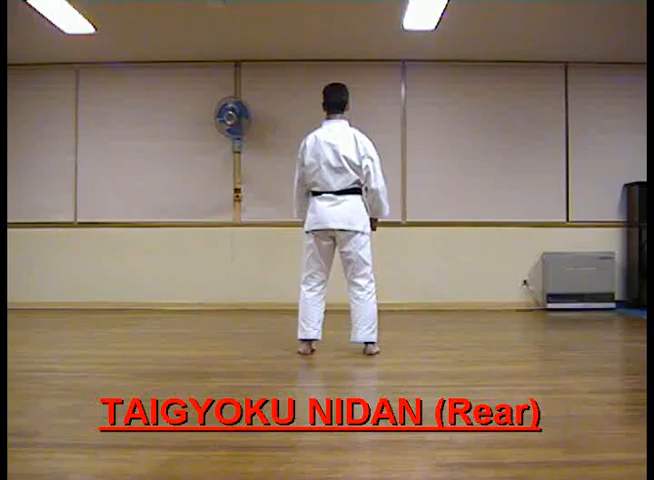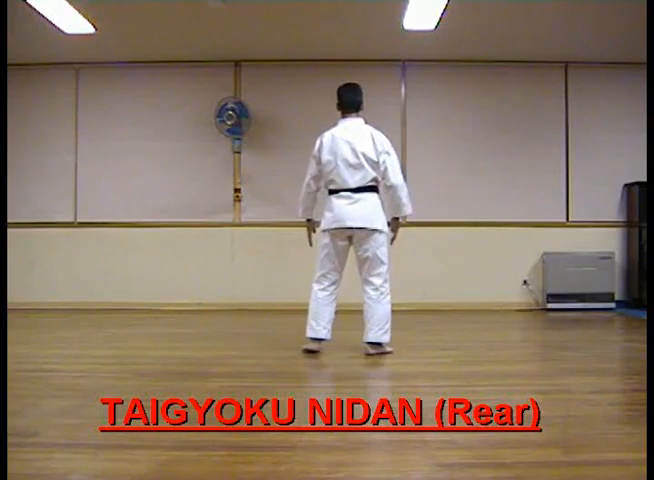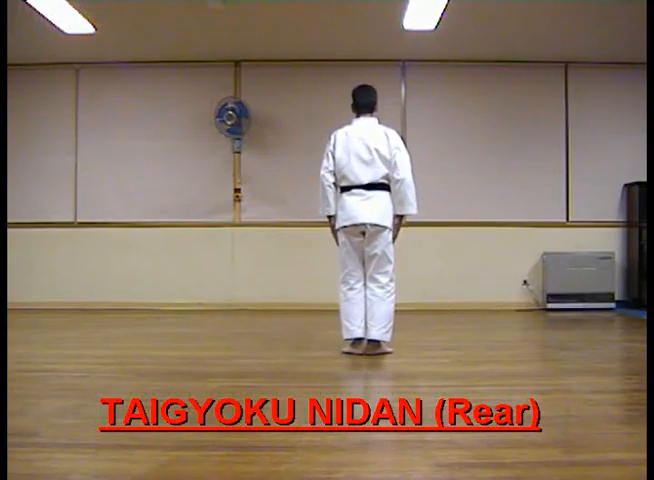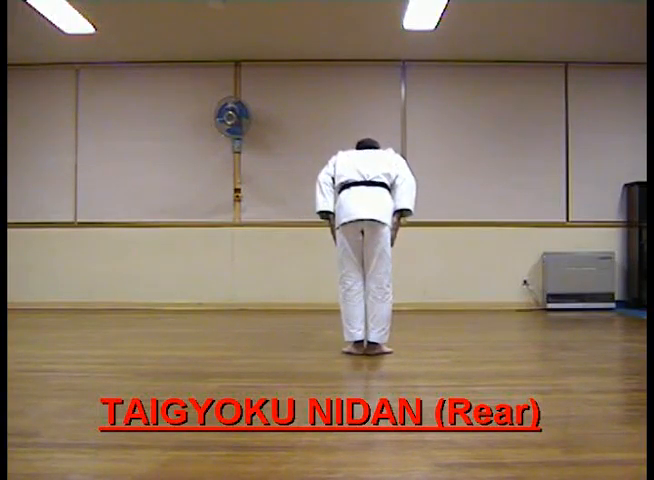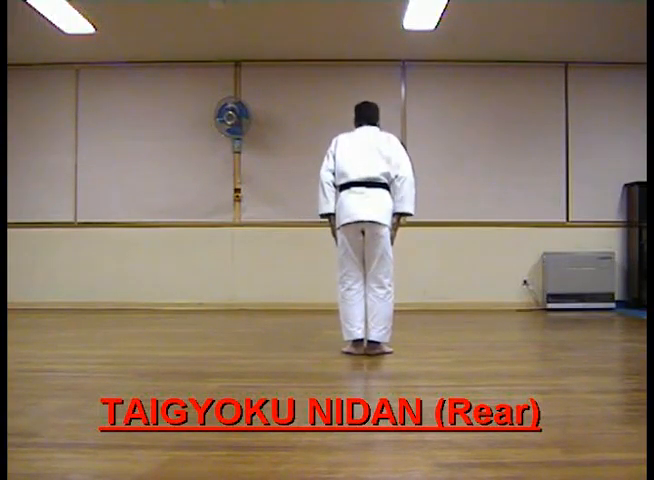
dt=0.7s
person 1, frame 1
left shoulder: (310, 141)
right shoulder: (359, 139)
left elbow: (300, 184)
right elbow: (374, 182)
left wrist: (303, 215)
right wrist: (375, 214)
left hip: (319, 213)
right hip: (352, 212)
left knee: (313, 280)
right knee: (361, 280)
left ankle: (307, 340)
right ankle: (368, 342)
person 1, frame 2
left shoulder: (325, 139)
right shoulder: (376, 137)
left elbow: (312, 182)
right elbow: (393, 180)
left wrist: (308, 217)
right wrist: (396, 215)
left hip: (336, 212)
right hip: (369, 211)
left knee: (325, 279)
right knee: (375, 280)
left ankle: (315, 338)
right ankle: (375, 341)
person 1, frame 3
left shoulder: (338, 137)
right shoulder: (390, 136)
left elbow: (327, 177)
right elbow: (402, 178)
left wrist: (331, 216)
right wrist: (400, 216)
left hip: (348, 209)
right hip: (380, 209)
left knee: (351, 278)
right knee: (381, 278)
left ankle: (355, 339)
right ankle: (376, 340)
person 1, frame 4
left shoulder: (341, 157)
right shoulder: (390, 156)
left elbow: (324, 181)
right elbow: (406, 181)
left wrist: (330, 217)
right wrist: (398, 215)
left hip: (347, 206)
right hip: (379, 204)
left knee: (350, 278)
right knee: (379, 279)
left ankle: (356, 341)
right ankle: (375, 341)
person 1, frame 5
left shoulder: (339, 141)
right shoulder: (390, 141)
left elbow: (327, 178)
right elbow: (404, 177)
left wrist: (330, 216)
right wrist: (398, 215)
left hip: (348, 207)
right hip: (379, 207)
left knee: (350, 279)
right knee: (380, 279)
left ankle: (355, 340)
right ankle: (376, 341)
